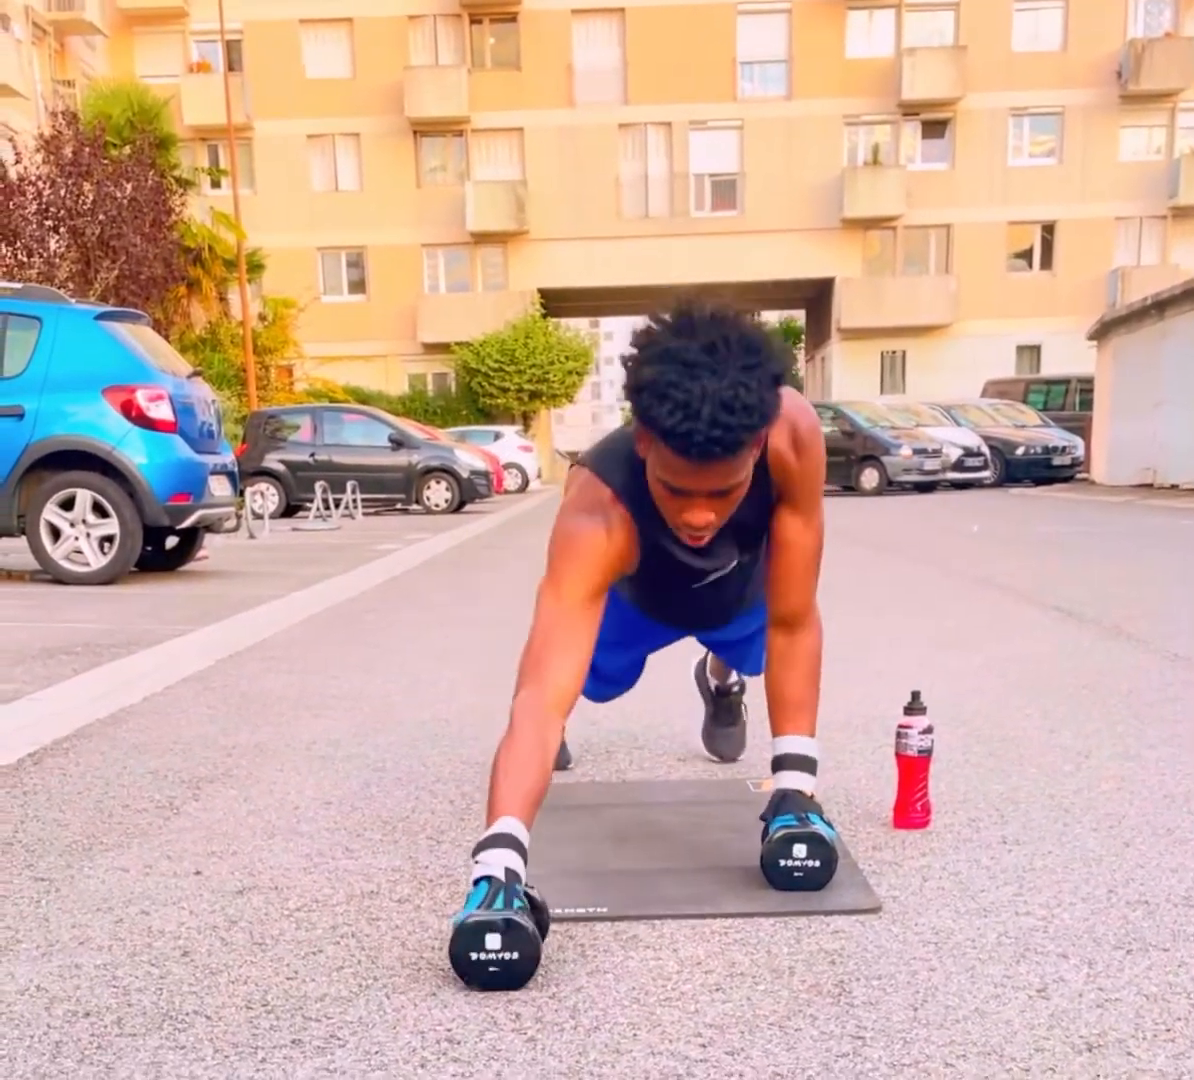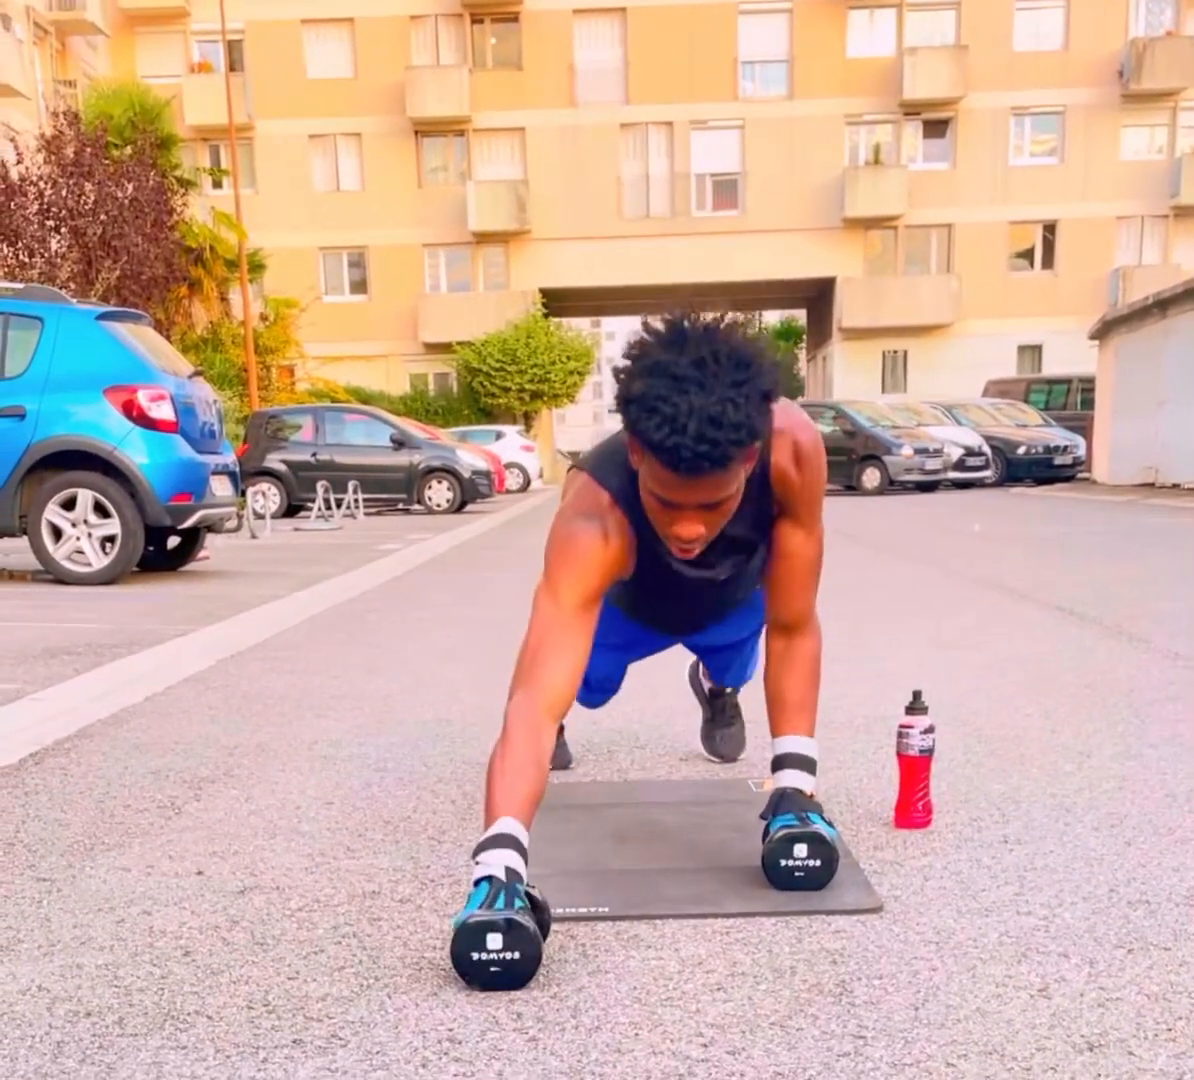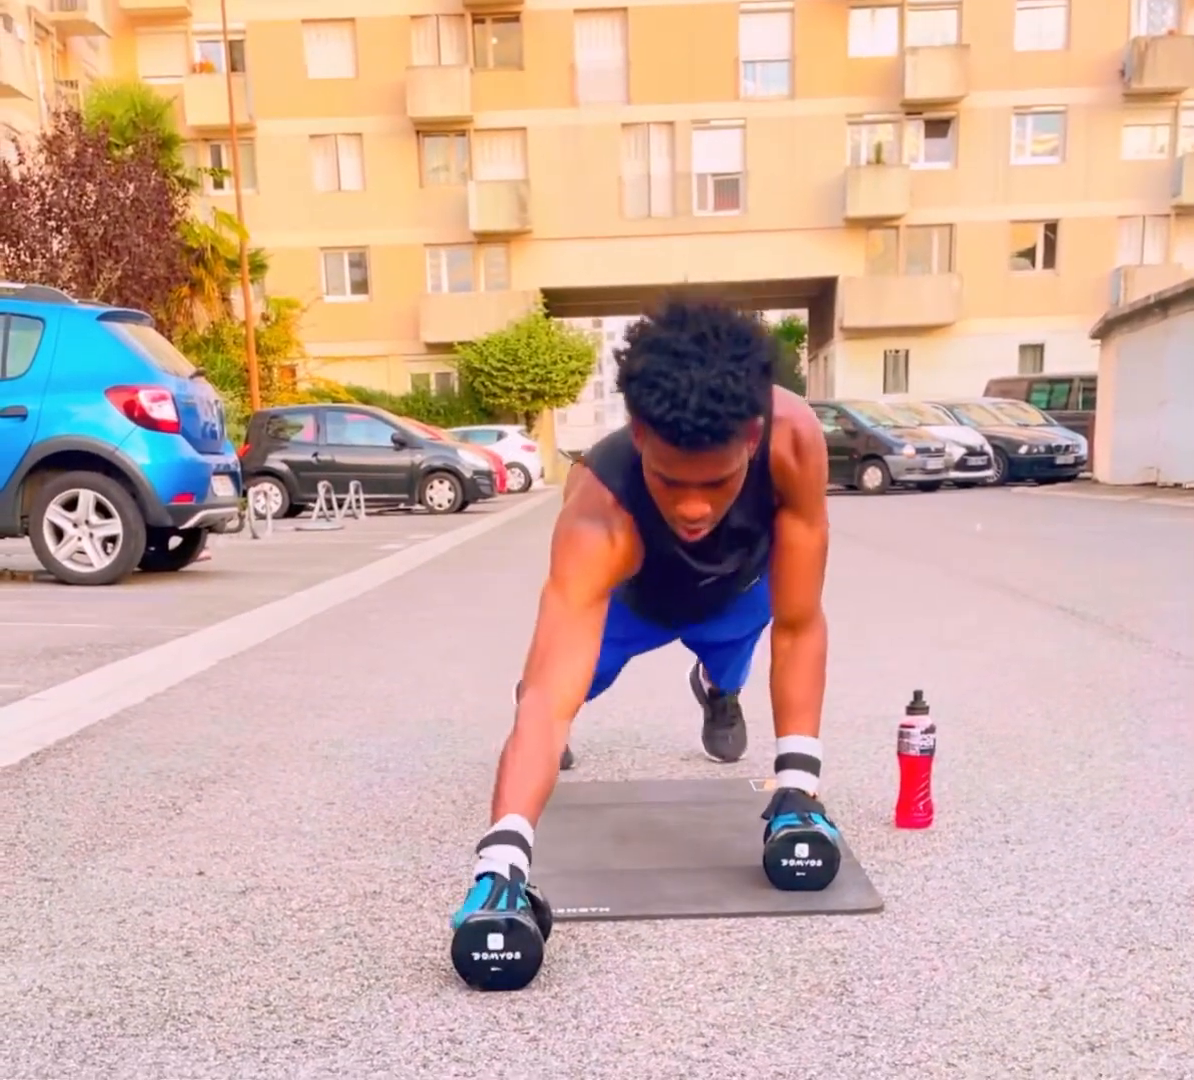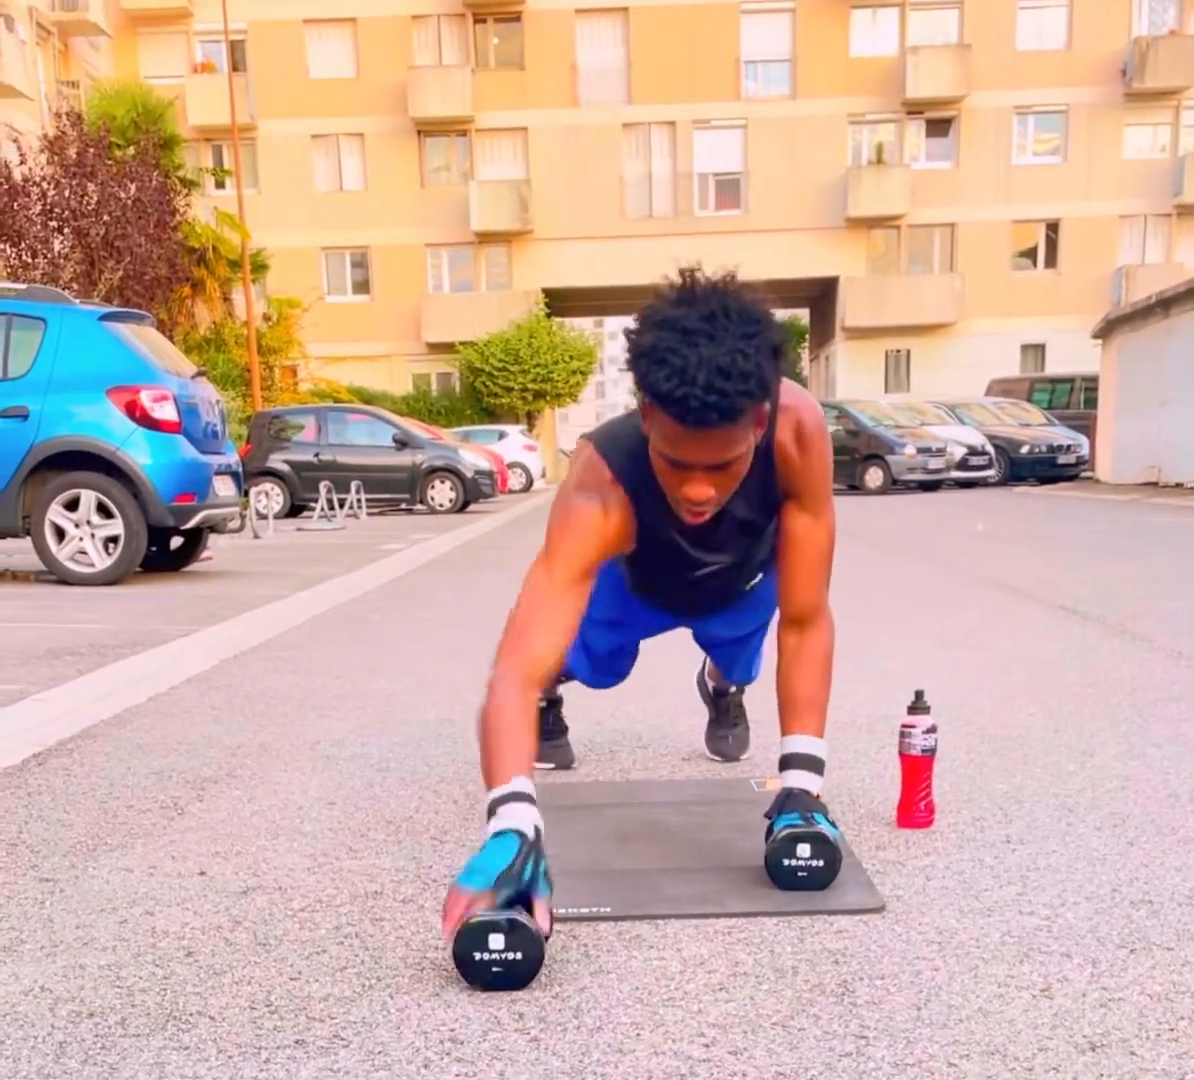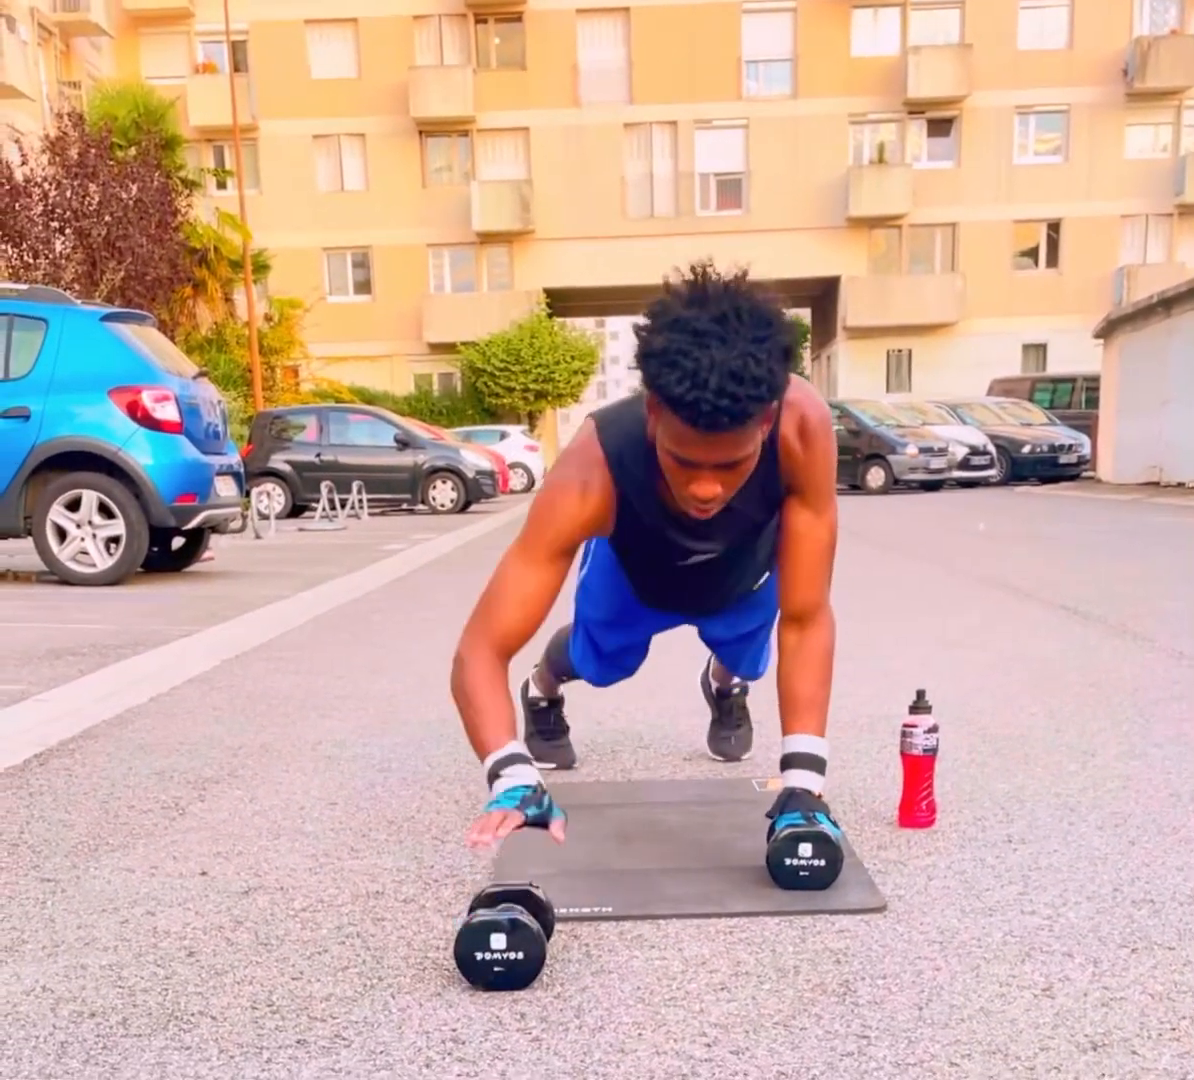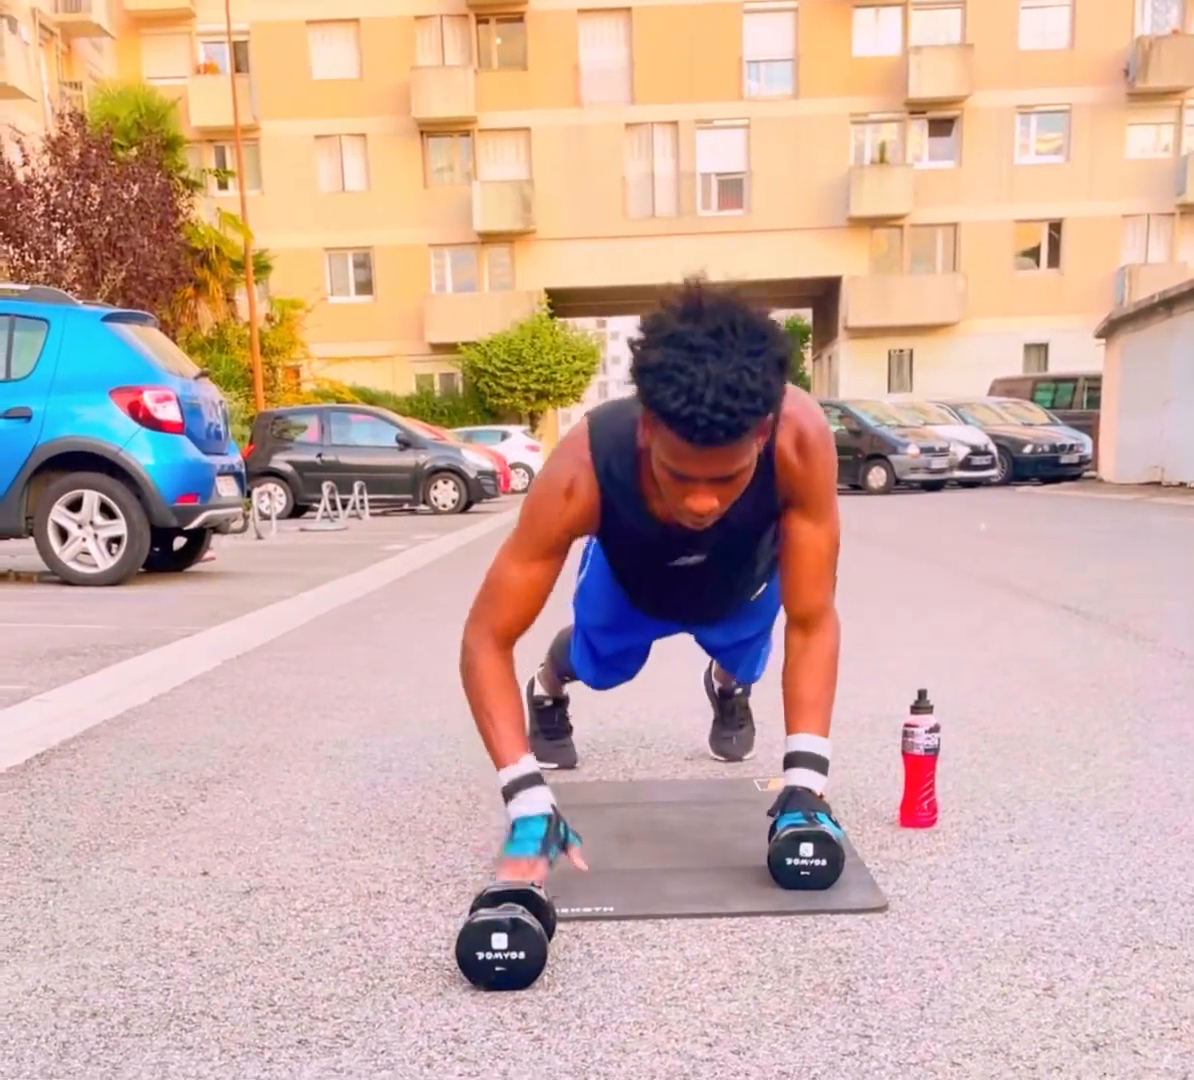
dt=0.1s
person 1, frame 1
left shoulder: (792, 434)
right shoulder: (598, 512)
left elbow: (793, 623)
right elbow: (540, 702)
left wrist: (795, 783)
right wrist: (498, 864)
left hip: (743, 584)
right hip: (639, 592)
left knee: (743, 661)
right knee: (596, 677)
left ankle: (721, 685)
person 1, frame 2
left shoulder: (792, 447)
right shoulder: (595, 518)
left elbow: (792, 627)
right elbow: (535, 706)
left wrist: (794, 784)
right wrist: (498, 865)
left hip: (736, 587)
right hip: (630, 599)
left knee: (733, 669)
left ankle: (714, 686)
person 1, frame 3
left shoulder: (794, 439)
right shoulder: (601, 512)
left elbow: (798, 625)
right elbow: (545, 707)
left wrist: (798, 784)
right wrist: (507, 855)
left hip: (734, 583)
right hip: (630, 593)
left knee: (729, 669)
left ankle: (713, 688)
right ankle: (541, 698)
person 1, frame 4
left shoulder: (797, 429)
right shoulder: (600, 487)
left elbow: (805, 621)
right elbow: (514, 672)
left wrist: (801, 783)
right wrist: (511, 823)
left hip: (742, 578)
right hip: (635, 580)
left knee: (736, 668)
right knee: (591, 664)
left ankle: (720, 687)
right ankle: (547, 697)
person 1, frame 5
left shoulder: (802, 426)
right shoulder: (596, 467)
left elbow: (804, 620)
right elbow: (480, 649)
left wrist: (803, 780)
right wrist: (514, 775)
left hip: (742, 578)
right hip: (633, 575)
left knee: (745, 665)
left ankle: (726, 688)
right ankle: (543, 692)
person 1, frame 6
left shoulder: (799, 437)
right shoulder: (582, 472)
left elbow: (810, 622)
right elbow: (487, 638)
left wrist: (805, 780)
right wrist: (526, 797)
left hip: (743, 582)
right hip: (628, 582)
left knee: (742, 667)
right knee: (597, 667)
left ankle: (727, 684)
right ankle: (548, 686)
